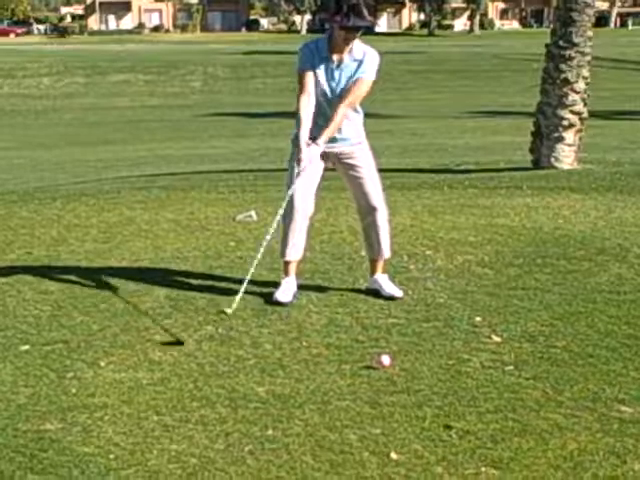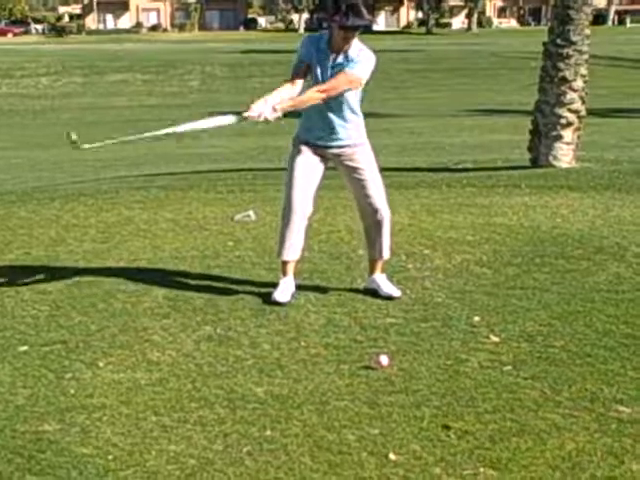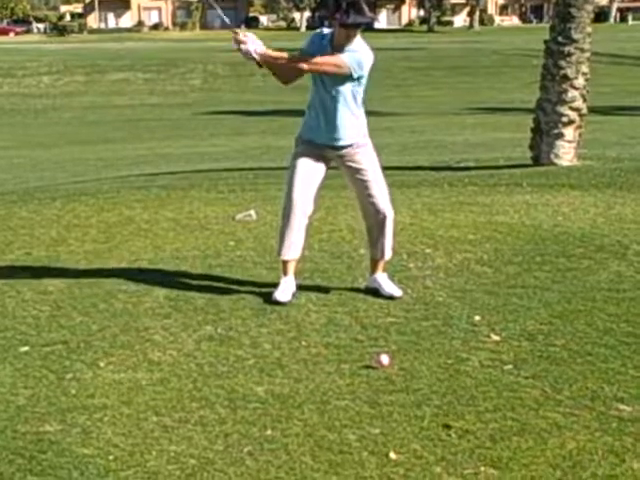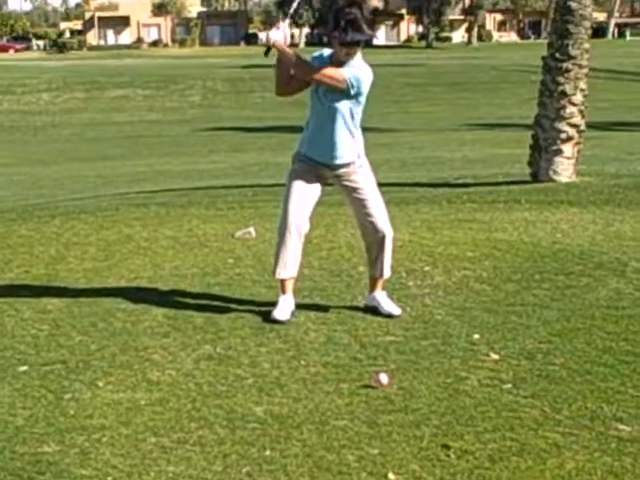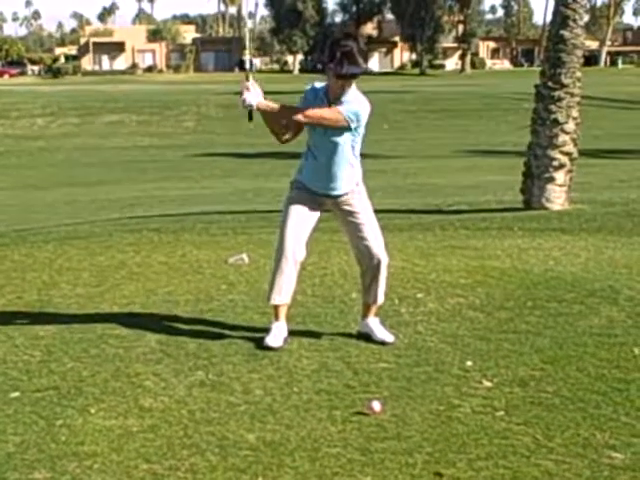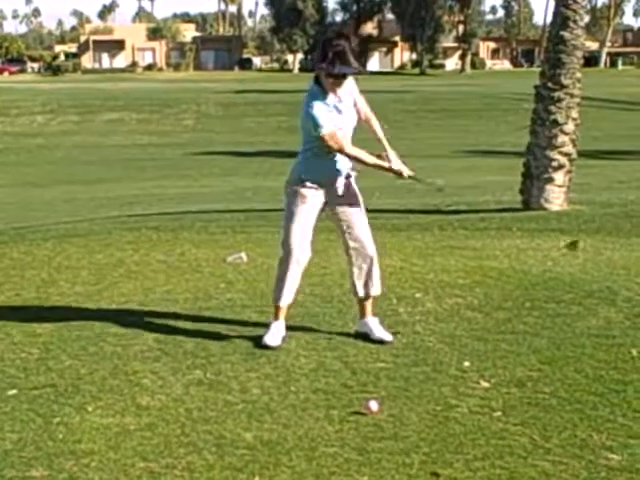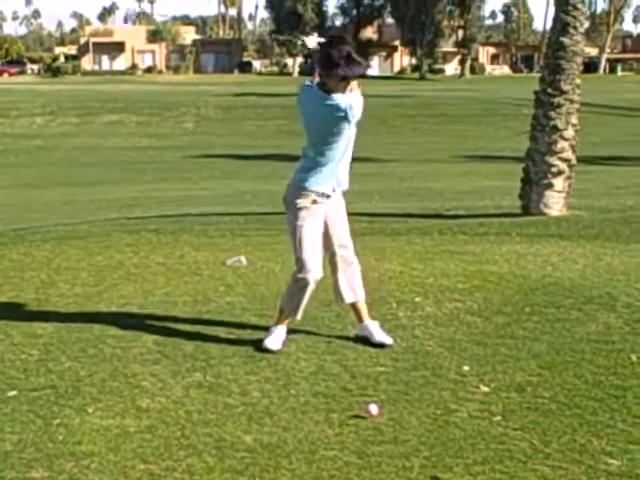
dt=0.3s
person 1, frame 1
left shoulder: (369, 57)
right shoulder: (310, 51)
left elbow: (347, 103)
right elbow: (306, 96)
left wrist: (320, 141)
right wrist: (302, 140)
left hip: (351, 142)
right hip: (310, 141)
left knee: (375, 207)
right knee: (298, 206)
left ankle: (378, 276)
right ankle: (289, 279)
person 1, frame 2
left shoulder: (364, 58)
right shoulder: (311, 43)
left elbow: (323, 92)
right elbow: (295, 84)
left wrist: (276, 109)
right wrist: (264, 102)
left hip: (351, 142)
right hip: (310, 141)
left knee: (377, 208)
right knee: (296, 207)
left ankle: (376, 276)
right ankle: (287, 279)
person 1, frame 3
left shoulder: (361, 56)
right shoulder: (319, 39)
left elbow: (304, 64)
right elbow: (286, 76)
left wrist: (260, 53)
right wrist: (259, 52)
left hip: (353, 143)
right hip: (313, 142)
left knee: (381, 210)
right knee: (296, 207)
left ankle: (377, 275)
right ankle: (287, 279)
person 1, frame 4
left shoulder: (360, 74)
right shoulder: (323, 57)
left elbow: (309, 72)
right elbow: (284, 89)
left wrist: (281, 46)
right wrist: (280, 48)
left hip: (350, 163)
right hip: (310, 159)
left knee: (380, 228)
right knee: (292, 224)
left ankle: (376, 294)
right ankle: (286, 298)
person 1, frame 5
left shoulder: (358, 106)
right shoulder: (314, 92)
left elbow: (303, 116)
right elbow: (284, 135)
left wrist: (262, 103)
right wrist: (263, 107)
left hip: (348, 191)
right hip: (307, 188)
left knee: (375, 255)
right knee: (289, 252)
left ankle: (369, 320)
right ankle: (279, 324)
person 1, frame 6
left shoulder: (344, 83)
right shoulder: (315, 108)
left elbow: (365, 116)
right elbow: (345, 149)
left wrist: (389, 150)
right wrist: (385, 166)
left hip: (342, 181)
right hip: (307, 184)
left knee: (364, 249)
right knee: (295, 252)
left ankle: (367, 319)
right ankle: (278, 323)
person 1, frame 7
left shoulder: (308, 93)
right shoulder: (348, 108)
right elbow: (353, 89)
left wrist: (325, 54)
left hip: (328, 192)
right hip: (308, 197)
left knee: (345, 257)
right knee: (309, 270)
left ankle: (365, 323)
right ankle: (279, 327)
